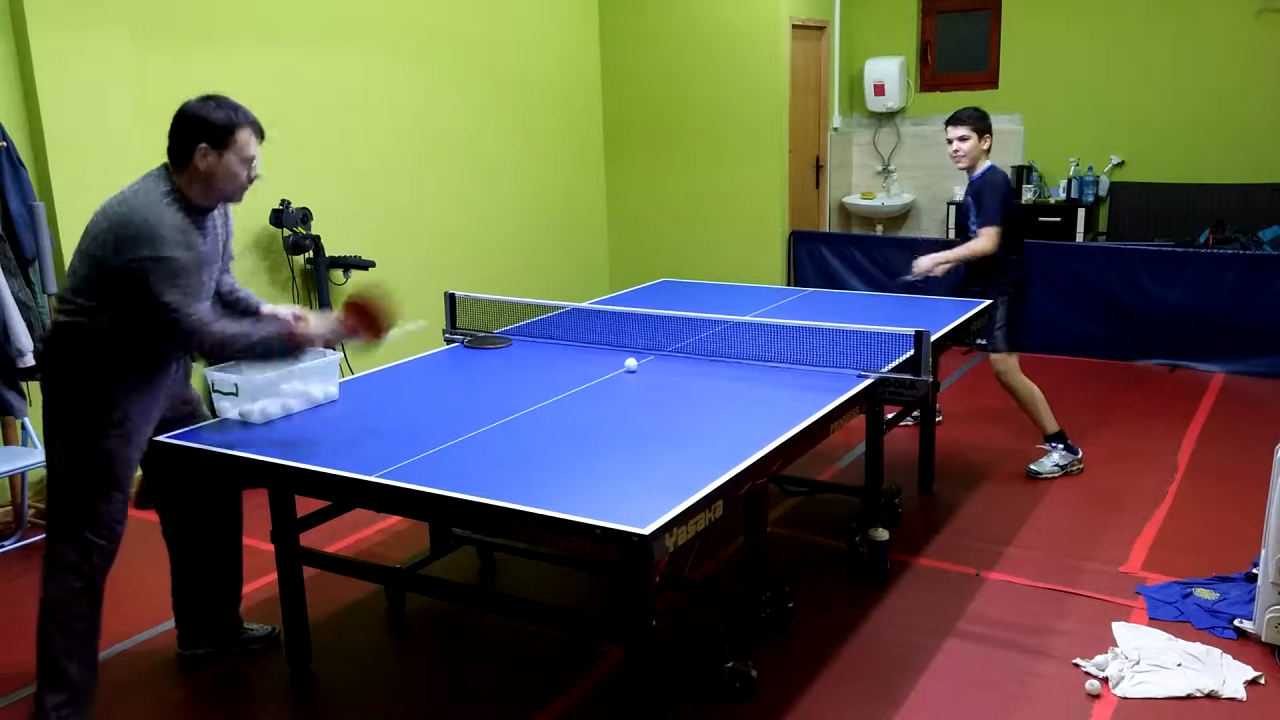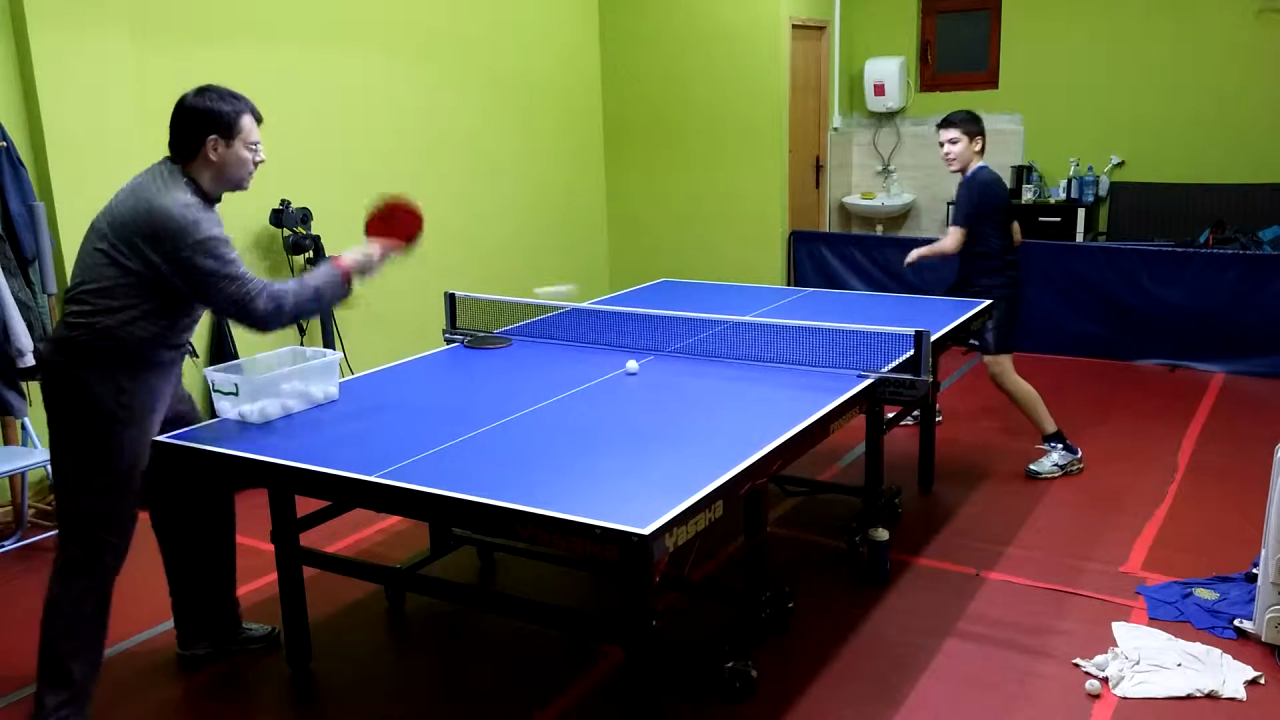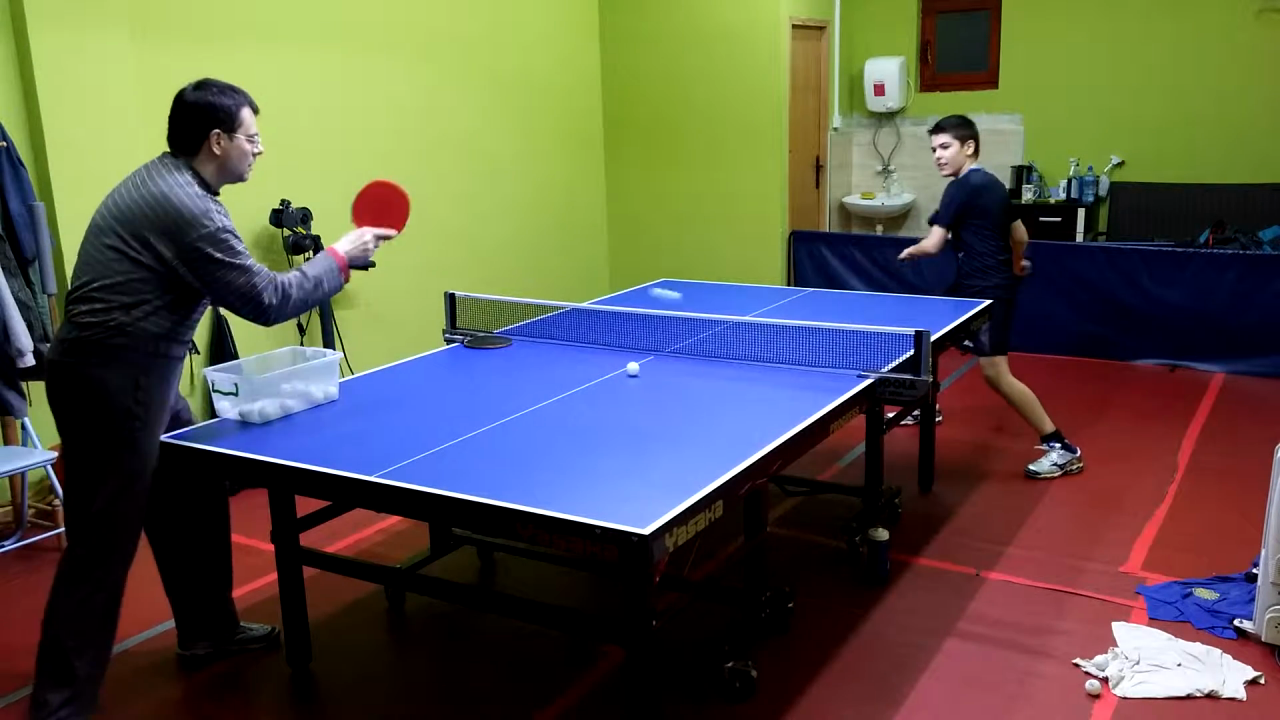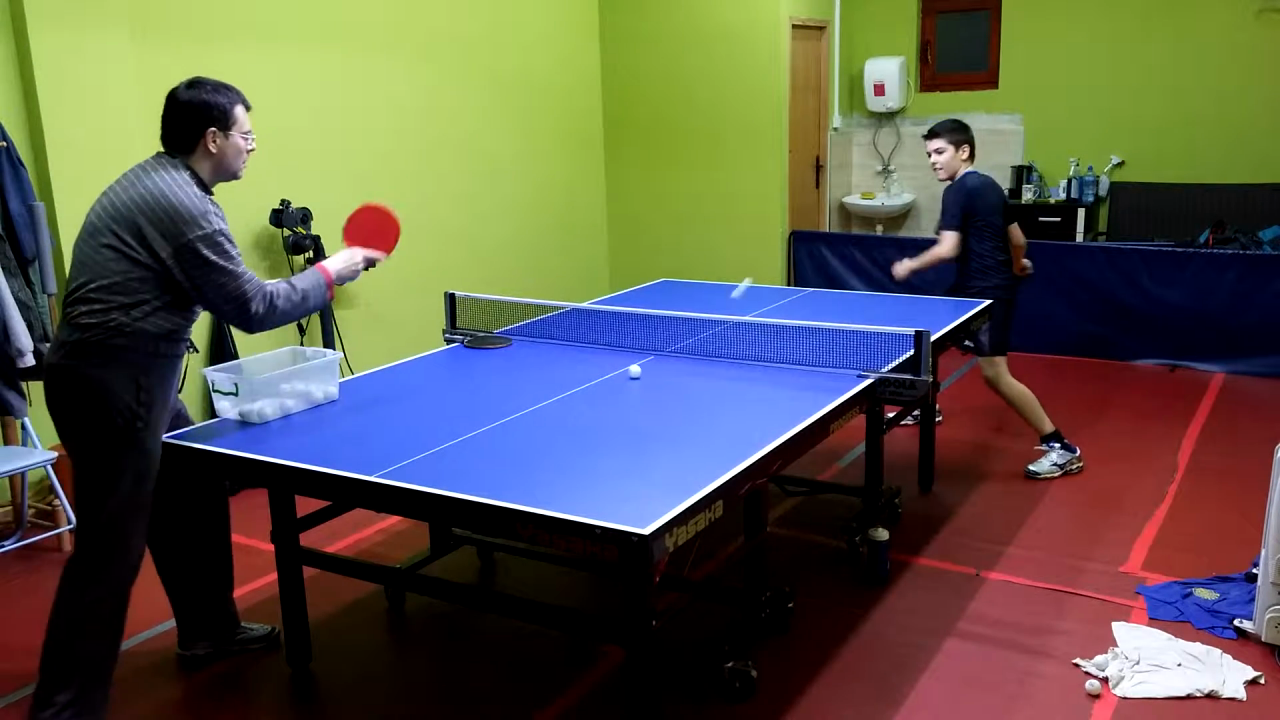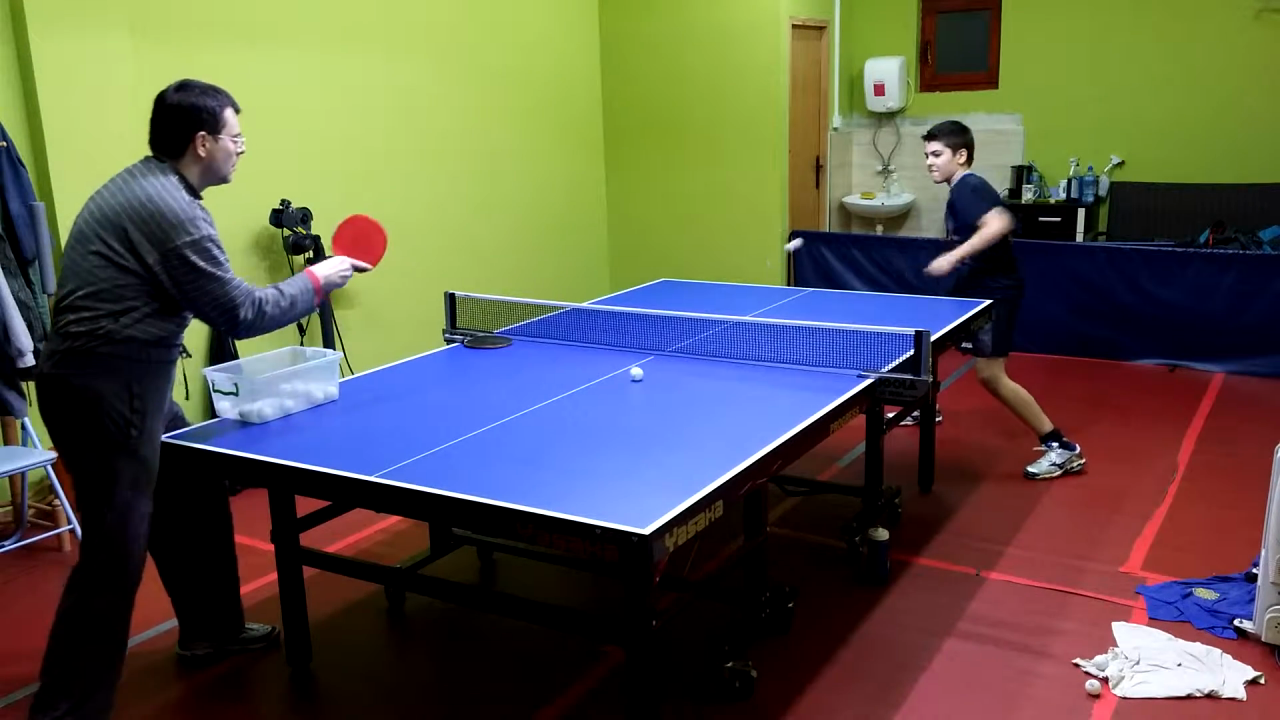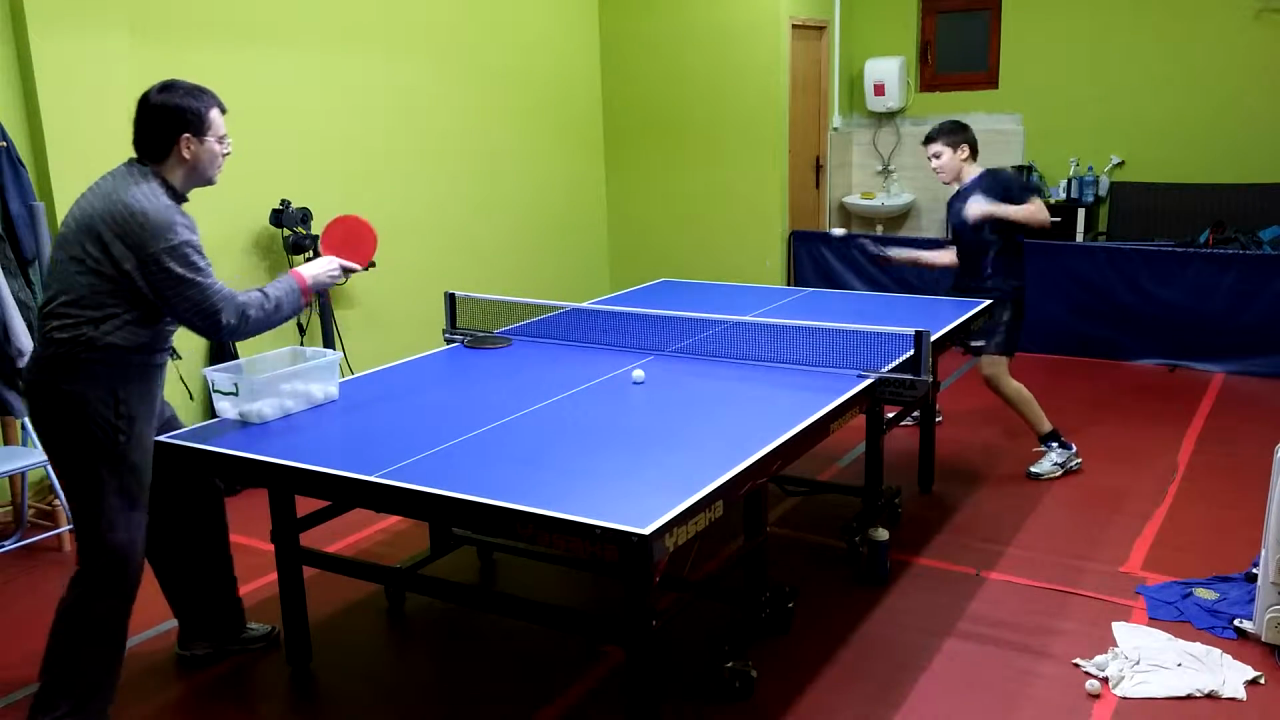
dt=0.1s
person 1, frame 1
left shoulder: (212, 207)
right shoulder: (149, 223)
left elbow: (212, 285)
right elbow: (197, 332)
left wrist: (268, 314)
right wrist: (294, 334)
left hip: (162, 375)
right hip: (97, 386)
left knee: (210, 496)
right knee: (86, 544)
left ankle: (210, 628)
person 1, frame 2
left shoulder: (176, 193)
right shoulder: (174, 214)
left elbow: (218, 289)
right elbow: (259, 309)
right wrist: (342, 269)
left hip: (145, 376)
right hip: (100, 385)
left knee: (200, 496)
right knee: (95, 546)
left ankle: (209, 627)
person 1, frame 3
left shoulder: (169, 184)
right shoulder: (185, 208)
right elbow: (263, 300)
left wrist: (289, 271)
right wrist: (338, 258)
left hip: (142, 373)
right hip: (107, 381)
left knee: (195, 496)
right knee: (103, 545)
left ankle: (208, 628)
person 1, frame 4
left shoulder: (157, 183)
right shoulder: (182, 206)
right elbow: (251, 308)
right wrist: (327, 273)
left hip: (132, 374)
right hip: (109, 383)
left knee: (193, 498)
right knee: (112, 544)
left ankle: (208, 628)
person 1, frame 5
left shoulder: (147, 187)
right shoulder: (169, 211)
right elbow: (239, 314)
right wrist: (316, 280)
left hip: (126, 379)
right hip: (101, 390)
left knee: (195, 498)
right knee: (115, 553)
left ankle: (210, 627)
person 1, frame 6
left shoulder: (141, 193)
right shoulder: (147, 215)
right elbow: (222, 317)
left wrist: (267, 289)
right wrist: (302, 282)
left hip: (126, 385)
right hip: (90, 395)
left knee: (191, 501)
right knee: (116, 554)
left ankle: (211, 627)
person 2, frame 1
left shoulder: (993, 182)
right shoulder: (976, 184)
left elbow: (987, 244)
left wrist: (936, 258)
right wrist: (948, 262)
left hip: (1001, 289)
right hip: (975, 286)
left knee: (1004, 368)
left ankle: (1063, 448)
person 2, frame 2
left shoulder: (974, 184)
right shoulder: (990, 181)
left elbow: (951, 244)
right elbow: (1014, 235)
left wrist: (920, 252)
left hip: (992, 290)
right hip: (974, 285)
left knee: (1000, 370)
left ankle: (1063, 448)
person 2, frame 3
left shoulder: (963, 186)
right shoulder: (990, 183)
left elbow: (934, 244)
right elbow: (1020, 235)
left wrist: (911, 250)
right wrist: (1016, 263)
left hip: (989, 291)
right hip: (972, 287)
left knee: (995, 372)
left ankle: (1061, 447)
person 2, frame 4
left shoulder: (961, 190)
right shoulder: (987, 186)
left elbow: (948, 250)
right elbow: (1017, 237)
left wrist: (909, 267)
right wrist: (1018, 263)
left hip: (990, 291)
right hip: (973, 288)
left knee: (993, 373)
left ankle: (1062, 448)
person 2, frame 5
left shoulder: (966, 189)
right shoulder: (973, 187)
left elbow: (999, 226)
right elbow: (986, 239)
left wrist: (953, 257)
left hip: (994, 292)
right hip: (974, 289)
left knee: (991, 374)
left ankle: (1062, 447)
person 2, frame 6
left shoulder: (1000, 180)
right shoulder: (955, 202)
left elbow: (1042, 216)
left wrist: (992, 209)
right wrist: (911, 256)
left hip: (1000, 293)
right hip: (965, 292)
left knee: (992, 371)
left ankle: (1059, 447)
